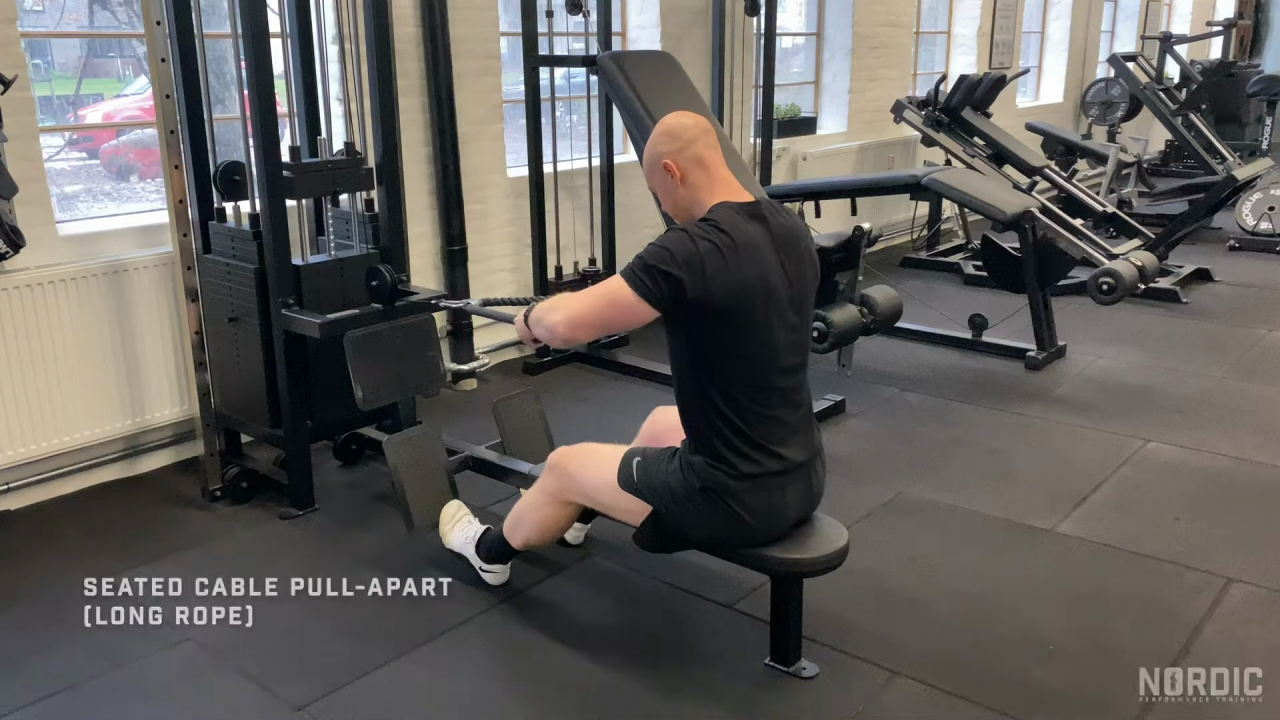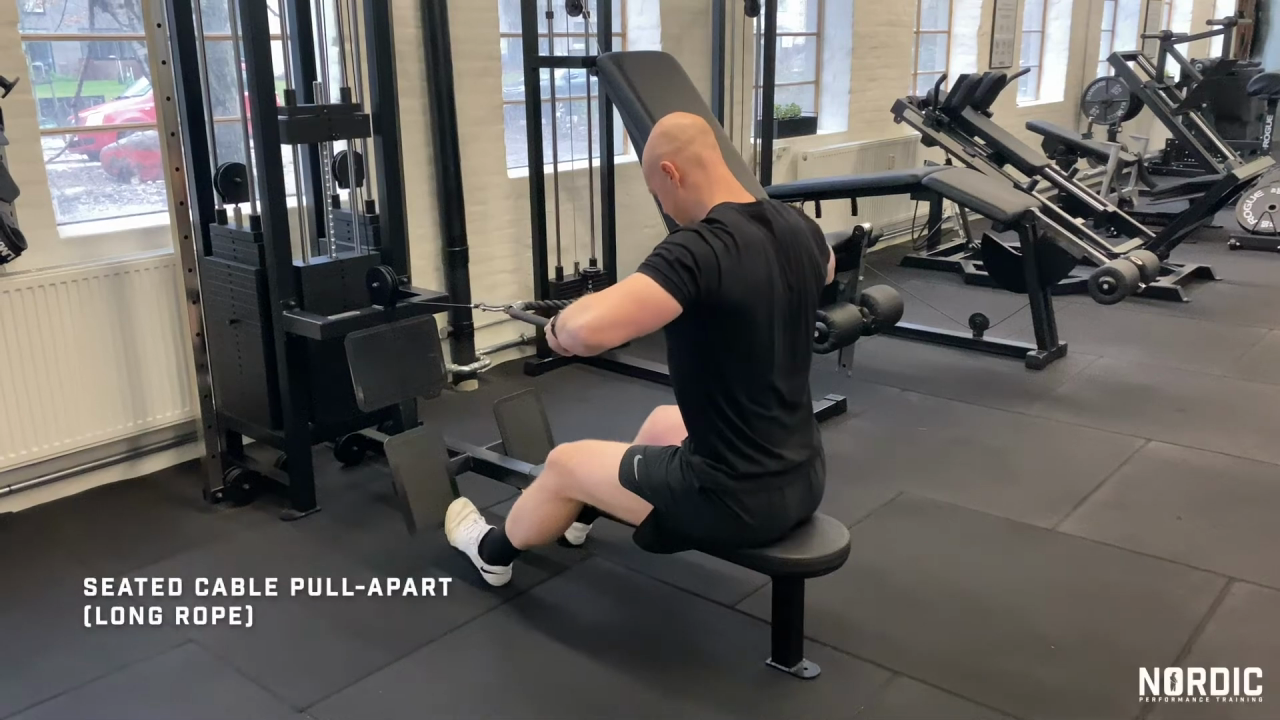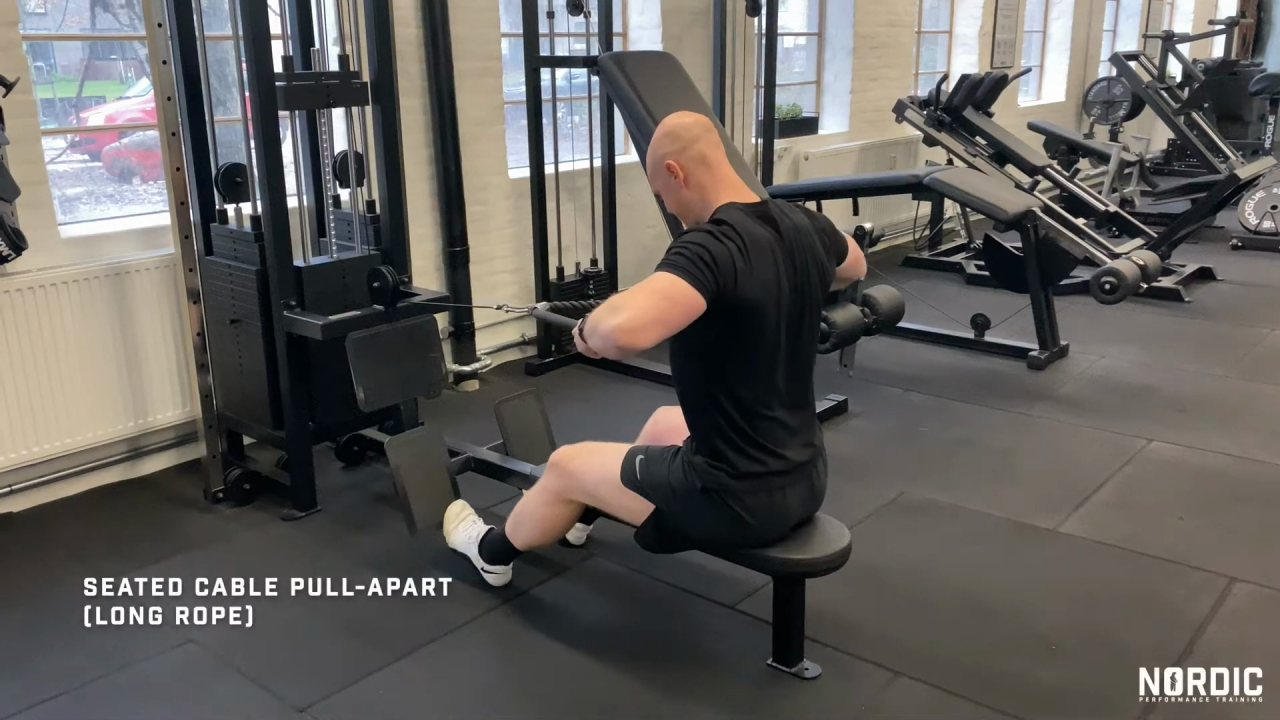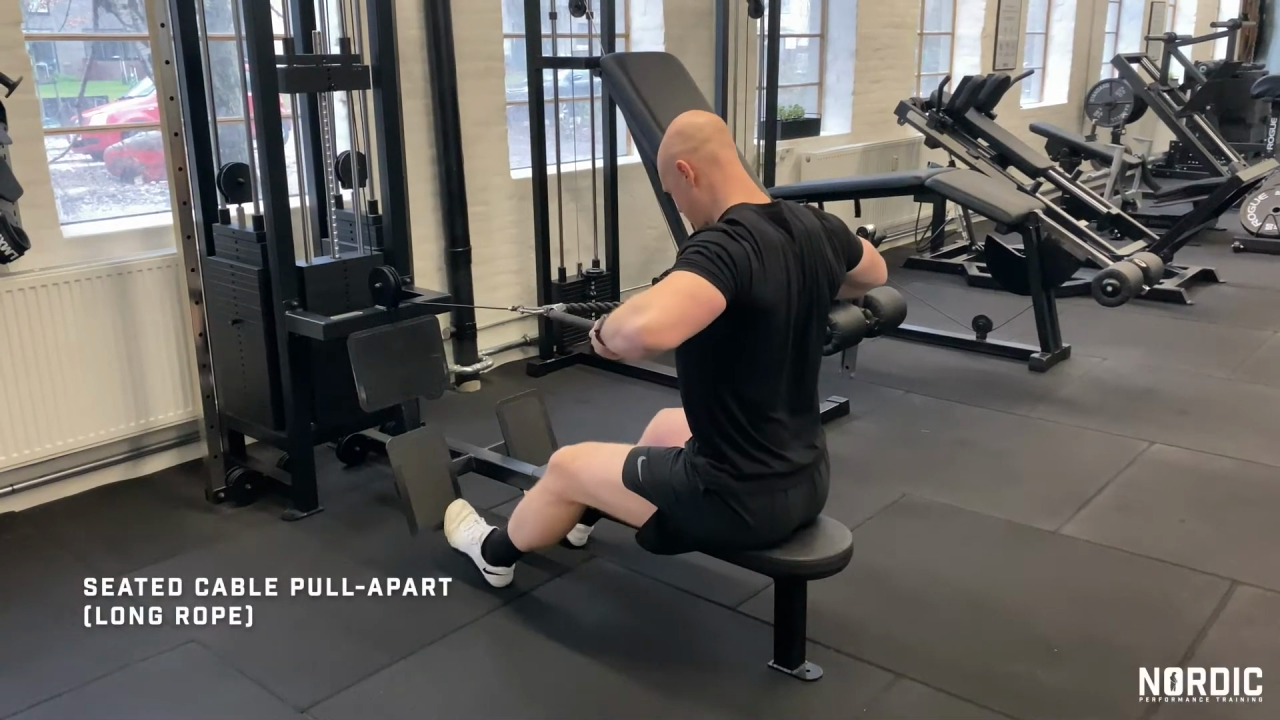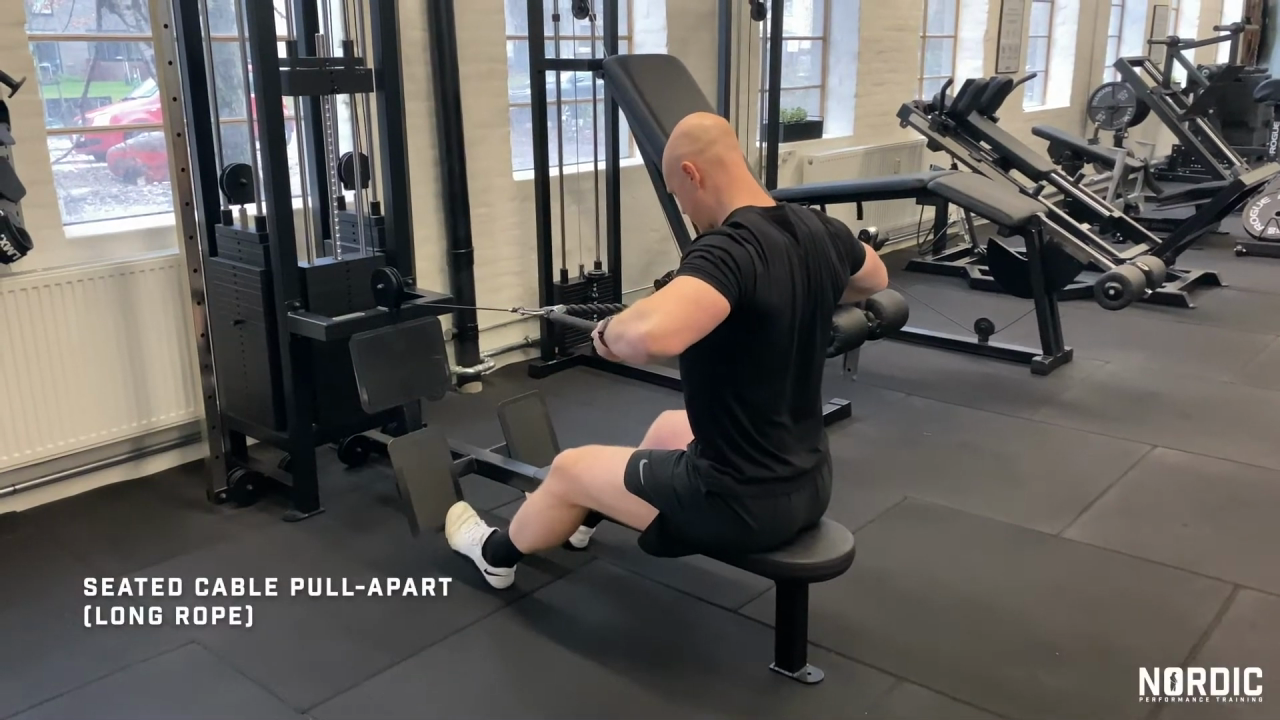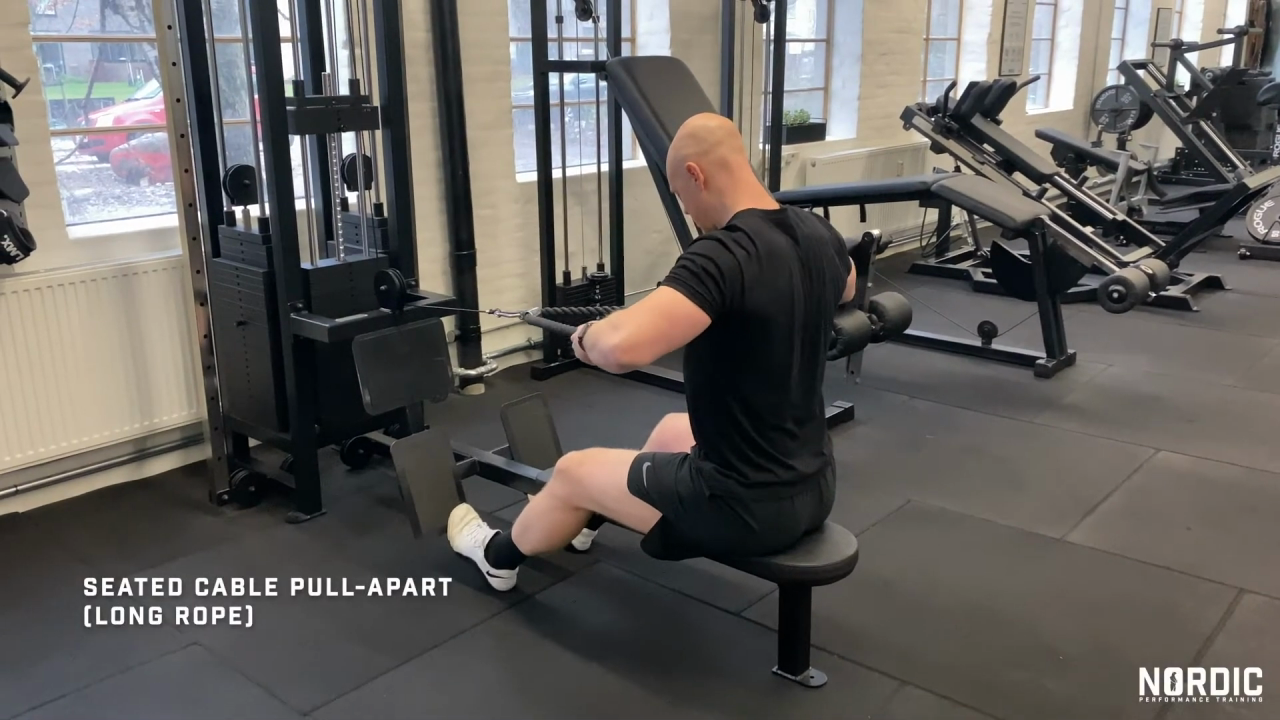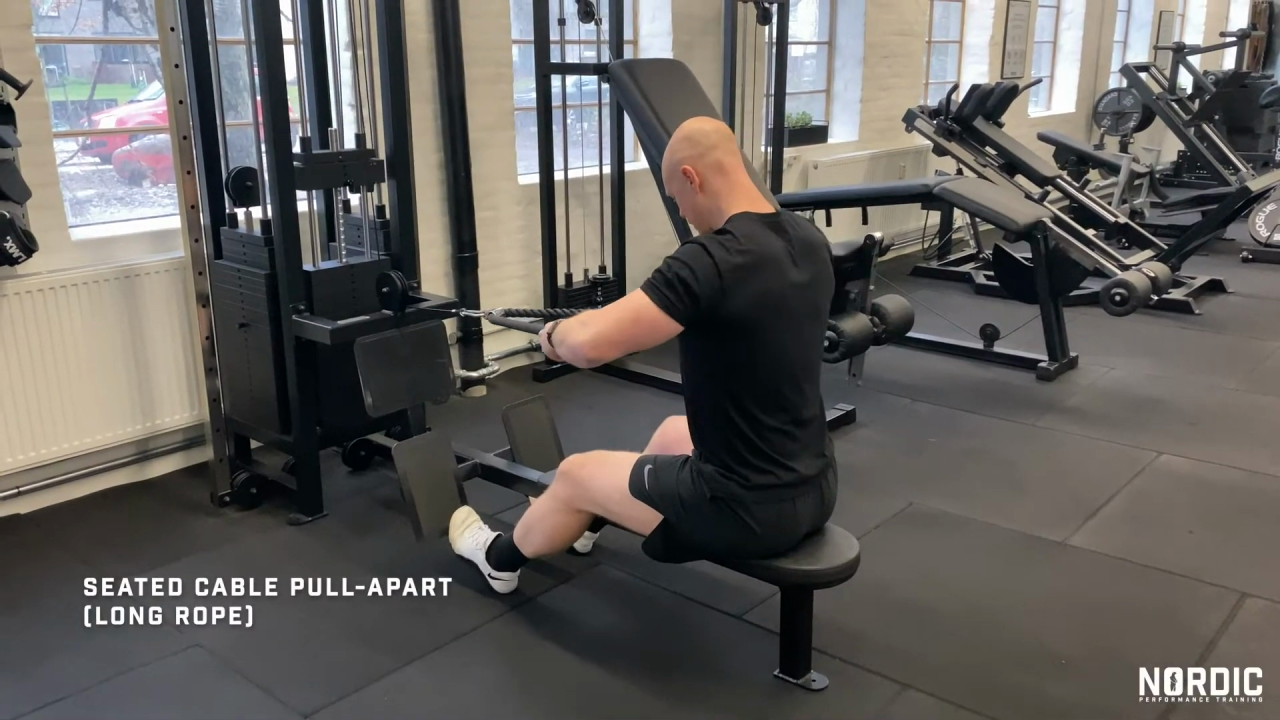
dt=0.5s
person 1, frame 1
left shoulder: (692, 250)
right shoulder: (789, 228)
left elbow: (564, 324)
left wrist: (531, 319)
left hip: (736, 498)
right hip: (803, 479)
left knee: (564, 468)
right knee: (663, 424)
left ankle: (489, 551)
right ankle: (579, 514)
person 1, frame 2
left shoulder: (700, 250)
right shoulder: (798, 228)
left elbow: (588, 329)
left wrist: (559, 327)
left hip: (736, 497)
right hip: (803, 479)
left knee: (565, 463)
right knee: (663, 422)
left ankle: (493, 551)
right ankle: (579, 515)
person 1, frame 3
left shoulder: (712, 248)
right shoulder: (805, 227)
left elbow: (621, 330)
right elbow: (854, 267)
left wrist: (586, 331)
left hip: (738, 498)
right hip: (805, 479)
left knee: (566, 466)
right knee: (665, 422)
left ankle: (493, 552)
right ankle: (580, 516)
person 1, frame 4
left shoulder: (725, 246)
right shoulder: (817, 229)
left elbow: (647, 329)
right elbow: (875, 273)
left wrist: (606, 331)
left hip: (740, 499)
right hip: (807, 480)
left knee: (567, 466)
right knee: (666, 424)
left ankle: (494, 552)
right ankle: (582, 516)
person 1, frame 5
left shoulder: (731, 250)
right shoulder: (821, 232)
left elbow: (650, 334)
right elbow: (875, 280)
left wrist: (608, 333)
left hip: (741, 502)
right hip: (810, 485)
left knee: (570, 469)
right knee: (669, 426)
left ankle: (495, 554)
right ankle: (584, 519)
person 1, frame 6
left shoulder: (724, 256)
right shoulder: (818, 236)
left elbow: (621, 347)
left wrist: (589, 336)
left hip: (745, 506)
right hip: (813, 487)
left knee: (573, 472)
right knee: (672, 431)
left ankle: (498, 556)
right ankle: (585, 522)
person 1, frame 7
left shoulder: (712, 262)
right shoulder: (808, 240)
left elbow: (589, 342)
left wrist: (553, 335)
left hip: (748, 509)
right hip: (814, 489)
left knee: (575, 475)
right knee: (674, 432)
left ankle: (499, 559)
right ankle: (586, 524)
